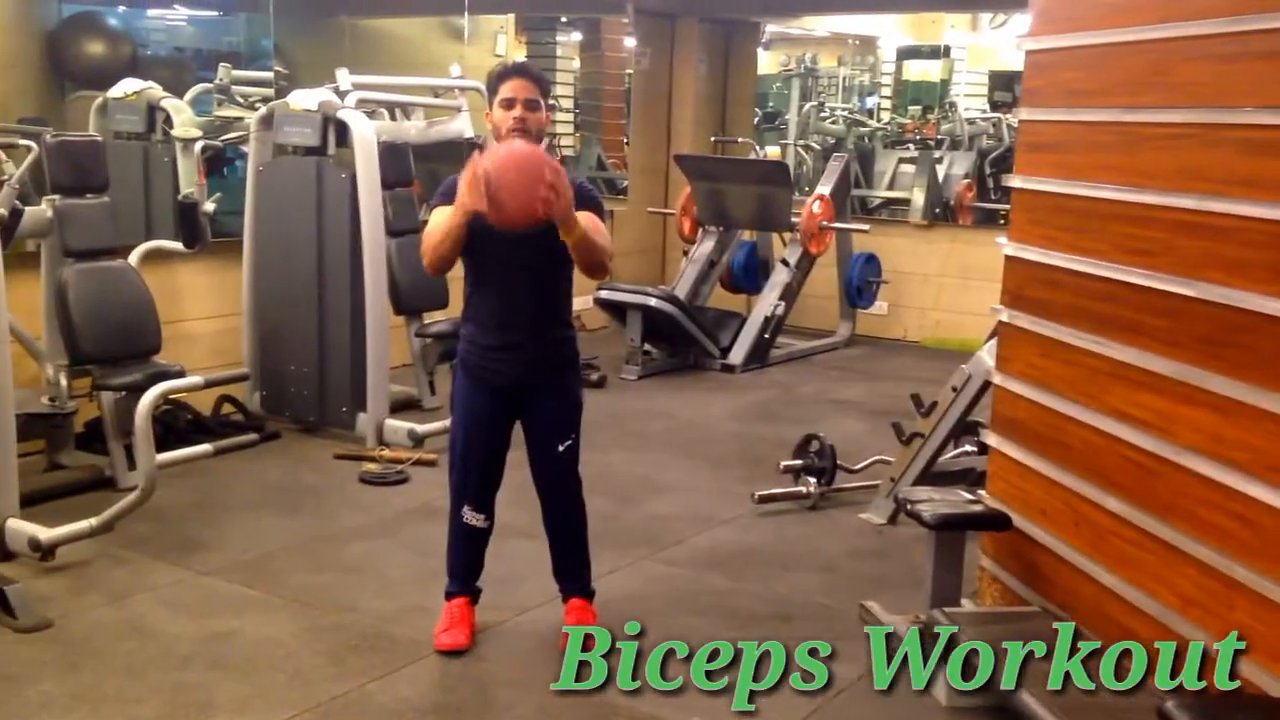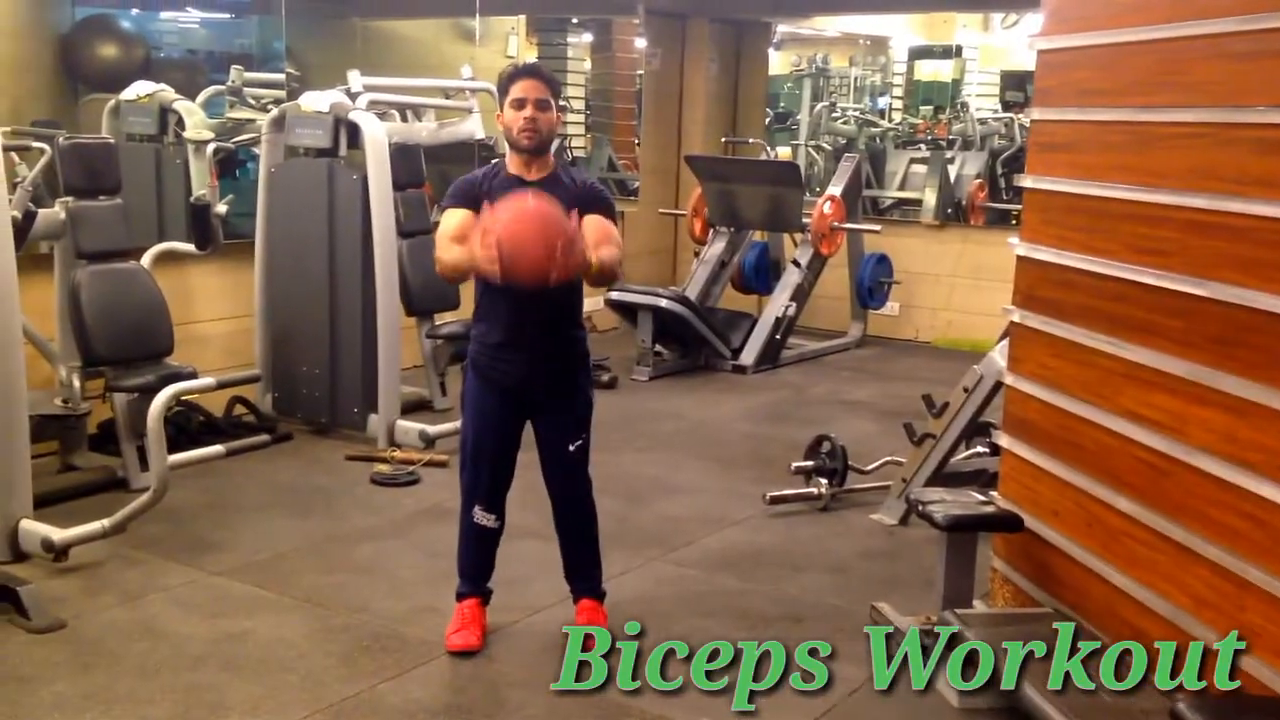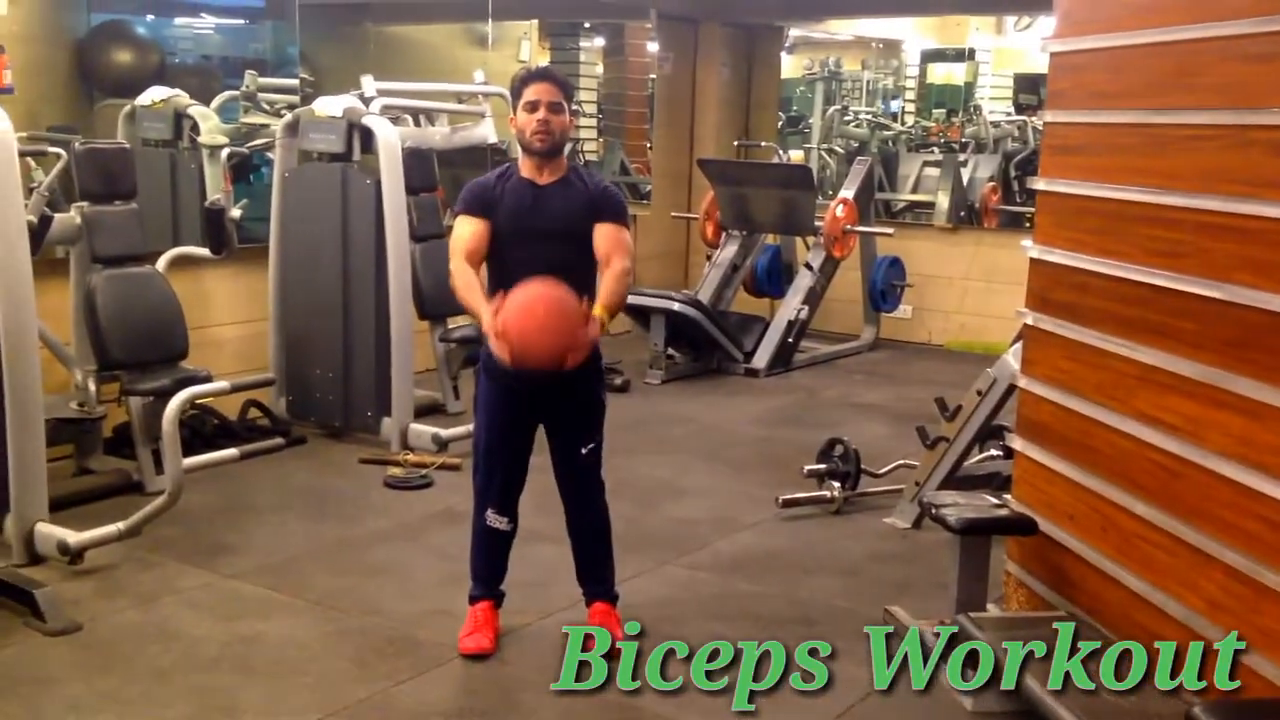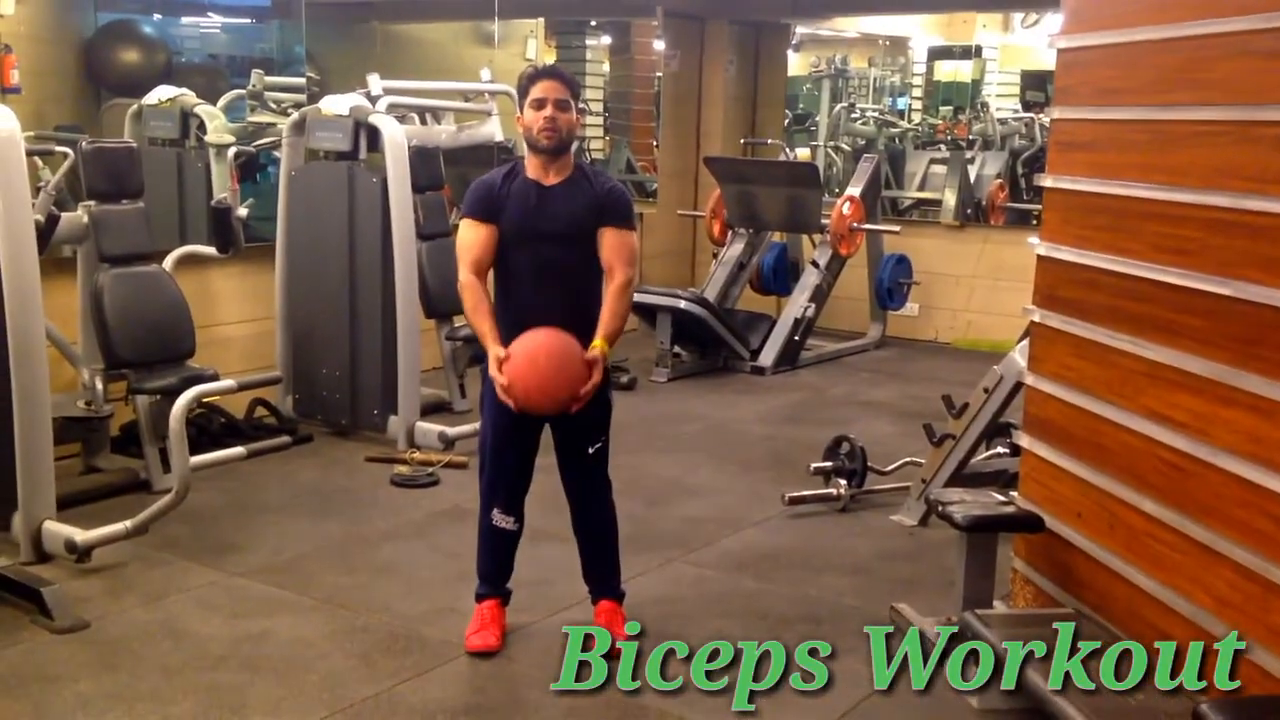
dt=0.3s
person 1, frame 1
left shoulder: (574, 192)
right shoulder: (459, 188)
left elbow: (600, 265)
right elbow: (432, 261)
left wrist: (565, 219)
right wrist: (463, 211)
left hip: (552, 365)
right hip: (481, 364)
left knee: (561, 486)
right knee: (471, 487)
left ankle: (578, 599)
right ankle: (460, 598)
person 1, frame 2
left shoulder: (584, 192)
right shoulder: (471, 188)
left elbow: (612, 258)
right elbow: (443, 254)
left wrist: (585, 261)
right wrist: (475, 255)
left hip: (563, 365)
right hip: (492, 363)
left knee: (571, 485)
right knee: (482, 485)
left ankle: (588, 599)
right ankle: (471, 599)
person 1, frame 3
left shoulder: (598, 195)
right shoulder: (484, 193)
left elbow: (618, 265)
right elbow: (461, 265)
left wrist: (598, 316)
right wrist: (486, 316)
left hip: (576, 369)
right hip: (504, 367)
left knee: (584, 488)
right knee: (495, 488)
left ankle: (601, 602)
right ankle: (484, 602)
person 1, frame 4
left shoulder: (606, 195)
right shoulder: (490, 191)
left elbow: (620, 277)
right elbow: (471, 275)
left wrist: (600, 348)
right wrist: (494, 348)
left hip: (582, 367)
right hip: (511, 365)
left knee: (590, 488)
right knee: (501, 487)
left ankle: (608, 600)
right ankle: (490, 600)
